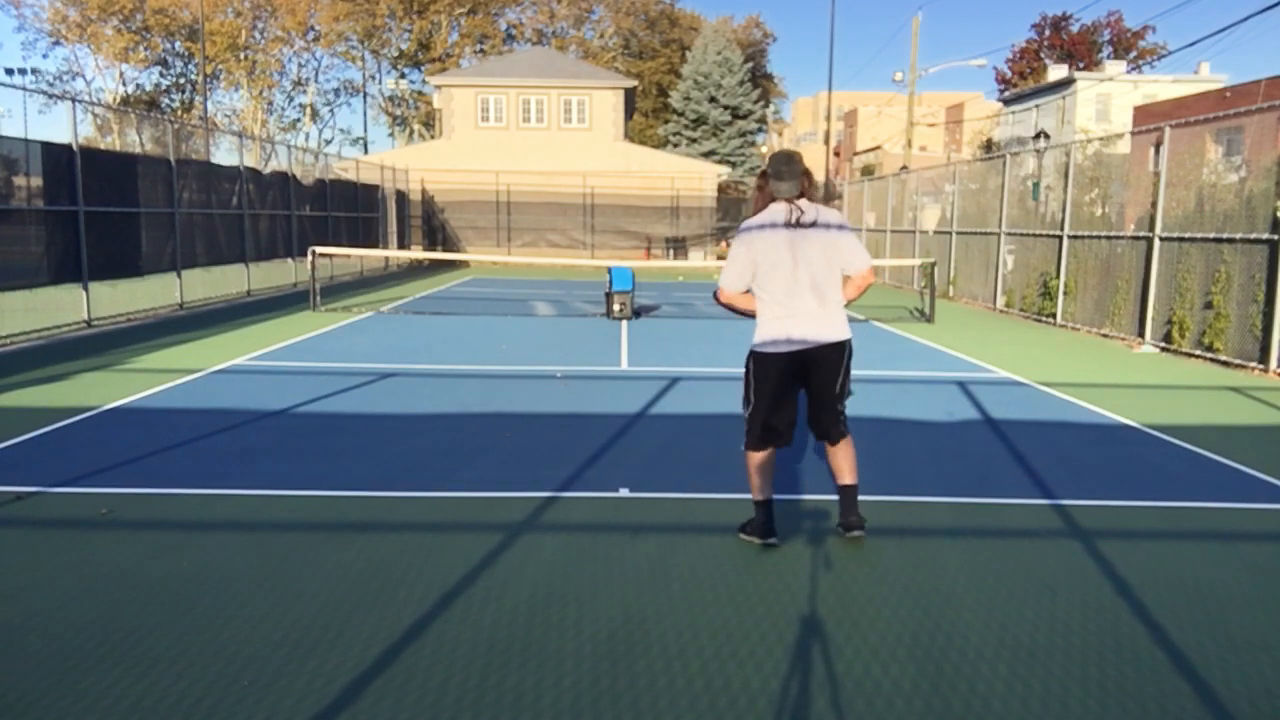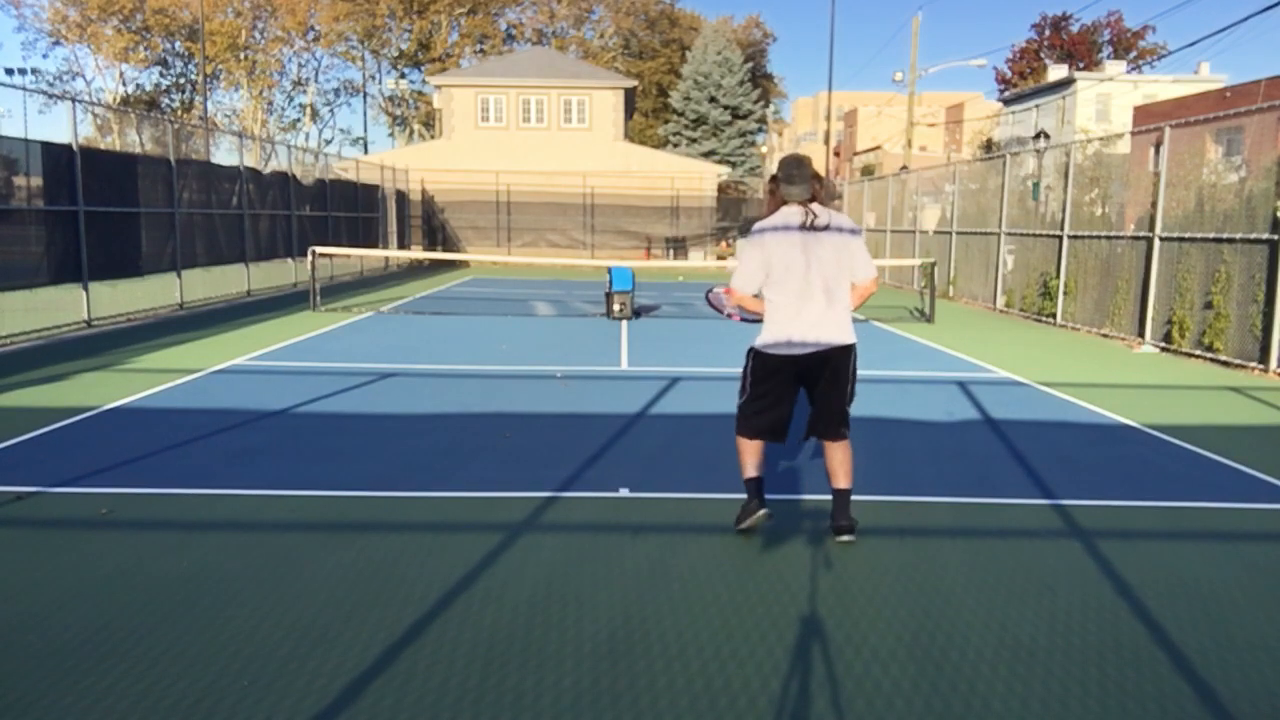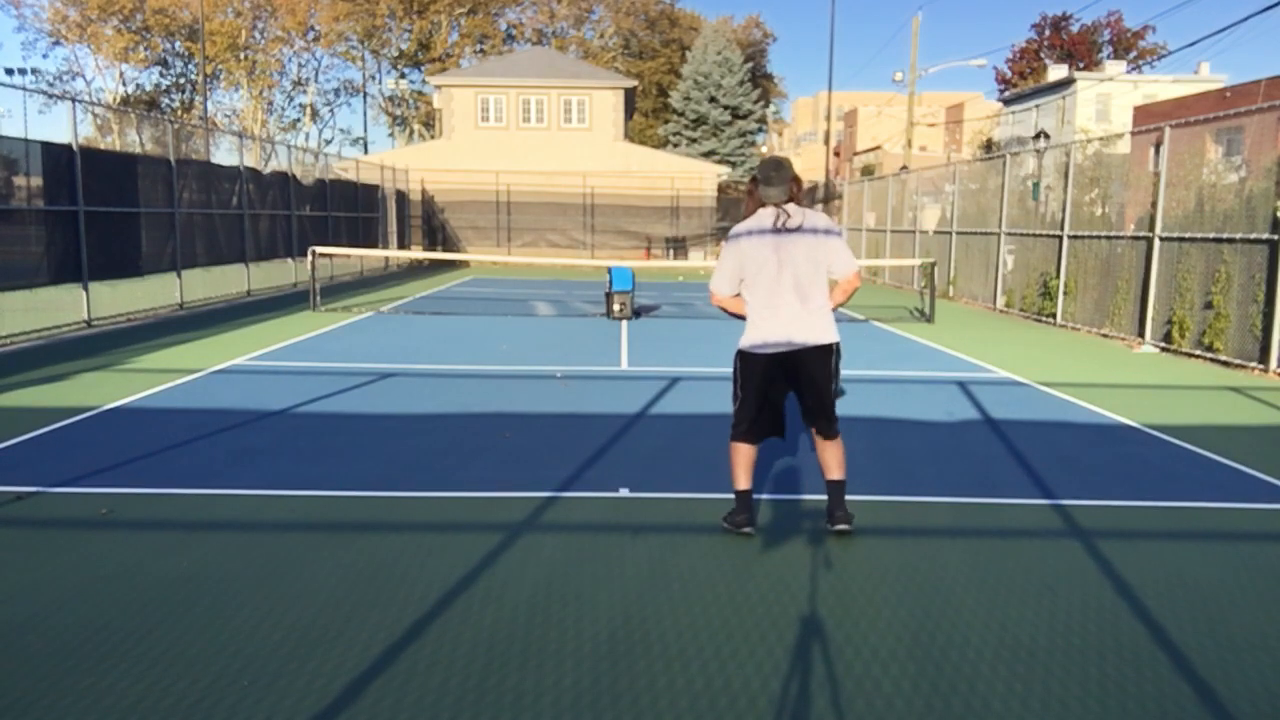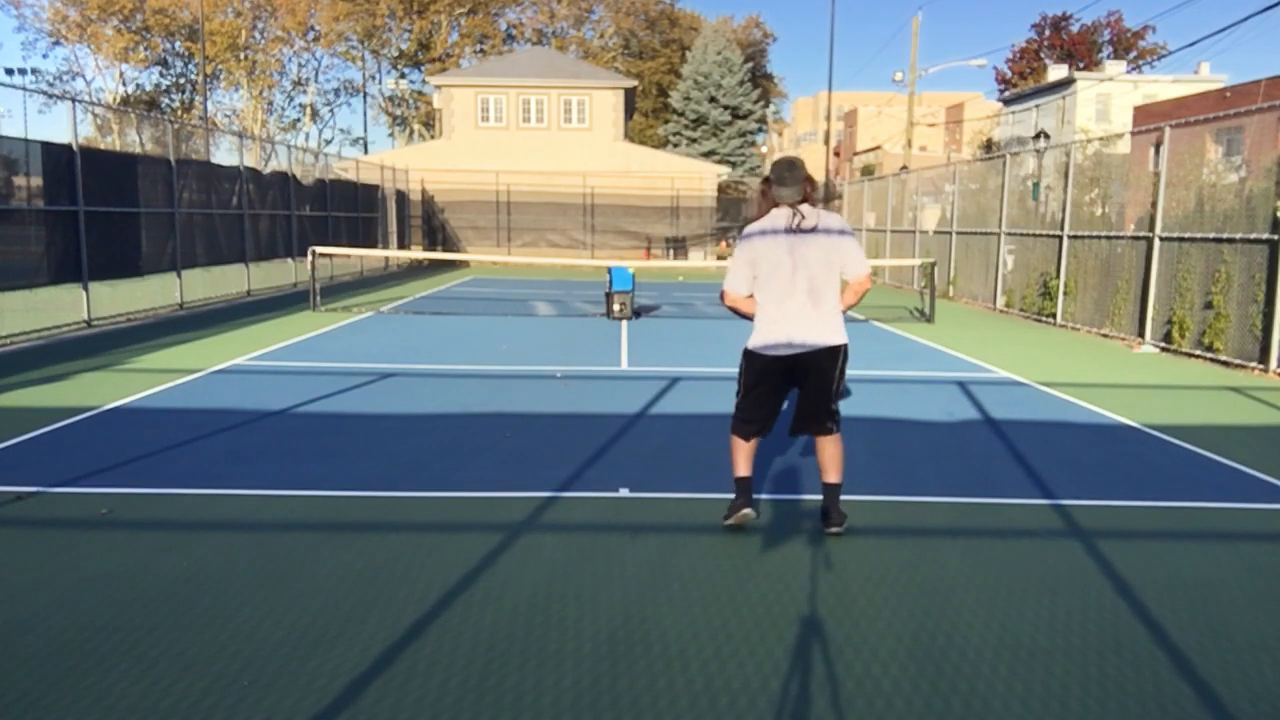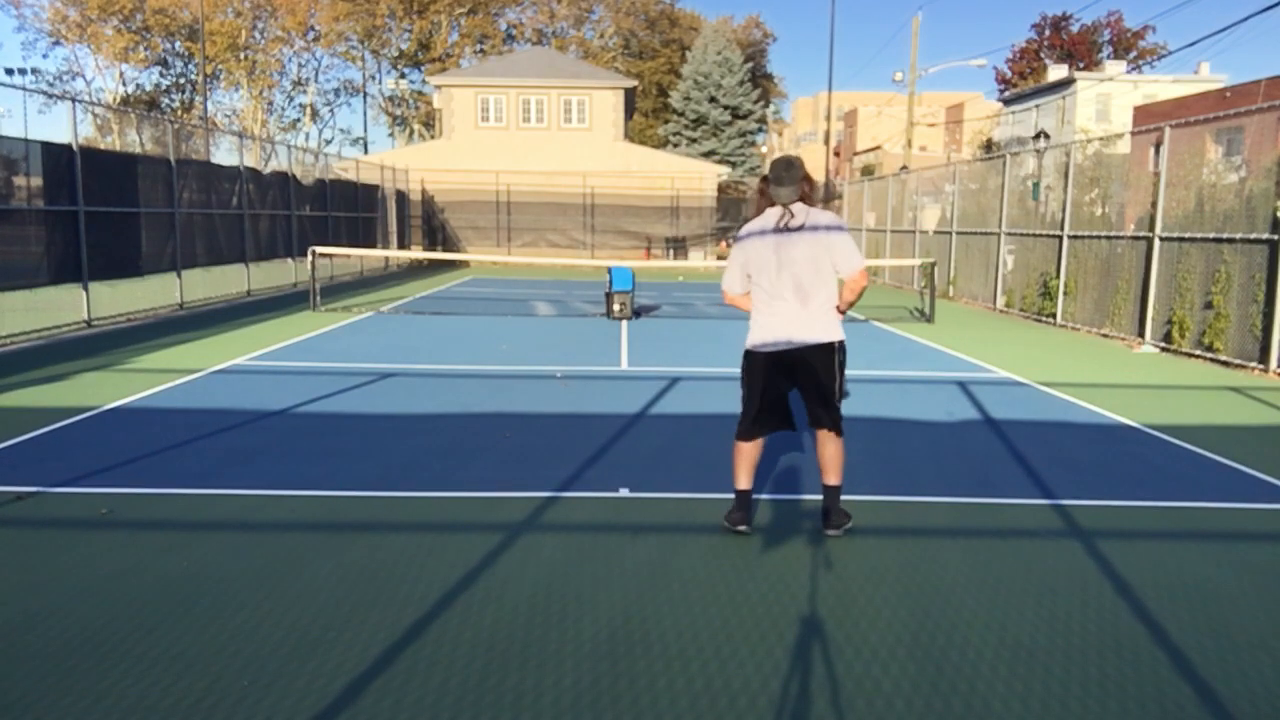
dt=0.3s
person 1, frame 1
left shoulder: (752, 228)
right shoulder: (833, 220)
left elbow: (727, 293)
right elbow: (864, 275)
left hip: (773, 347)
right hip: (830, 341)
left knee: (760, 436)
right knee: (834, 429)
left ankle: (763, 520)
right ankle: (850, 512)
person 1, frame 2
left shoulder: (764, 231)
right shoulder: (843, 225)
left elbow: (738, 295)
right elbow: (867, 285)
left hip: (778, 347)
right hip: (836, 344)
left knee: (751, 424)
right knee: (835, 431)
left ankle: (754, 495)
right ankle: (842, 516)
person 1, frame 3
left shoulder: (741, 233)
right shoulder: (821, 224)
left elbow: (719, 296)
right elbow: (851, 279)
left hip: (760, 347)
right hip: (817, 343)
left knee: (746, 429)
right knee: (826, 426)
left ankle: (743, 510)
right ankle: (838, 507)
person 1, frame 4
left shoulder: (754, 233)
right shoulder: (834, 225)
left elbow: (733, 297)
right elbow: (862, 281)
right wrist: (835, 308)
left hip: (768, 347)
right hip: (826, 343)
left knee: (746, 425)
right knee: (826, 426)
left ankle: (743, 497)
right ankle: (832, 509)
person 1, frame 5
left shoulder: (750, 233)
right shoulder: (828, 223)
left elbow: (732, 293)
right elbow: (858, 278)
right wrist: (838, 307)
left hip: (764, 346)
right hip: (820, 342)
left knee: (751, 429)
right knee: (827, 425)
left ankle: (741, 509)
right ankle: (832, 509)
